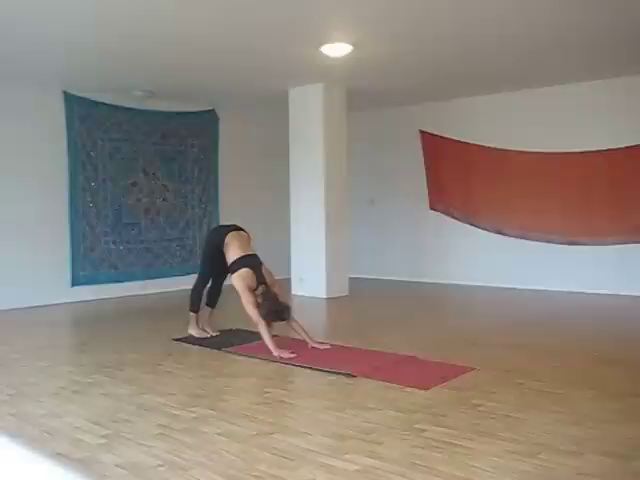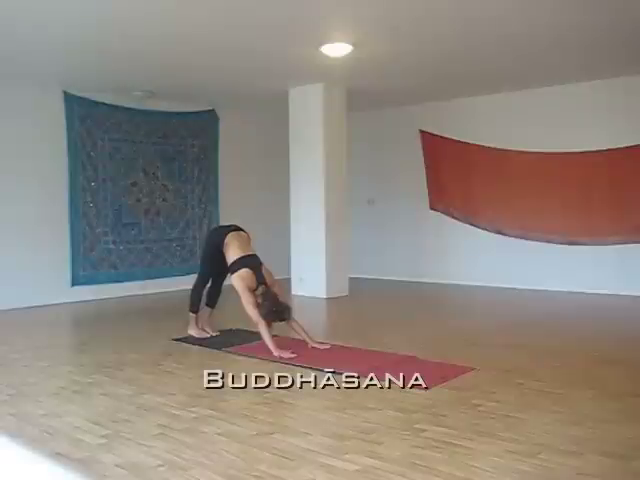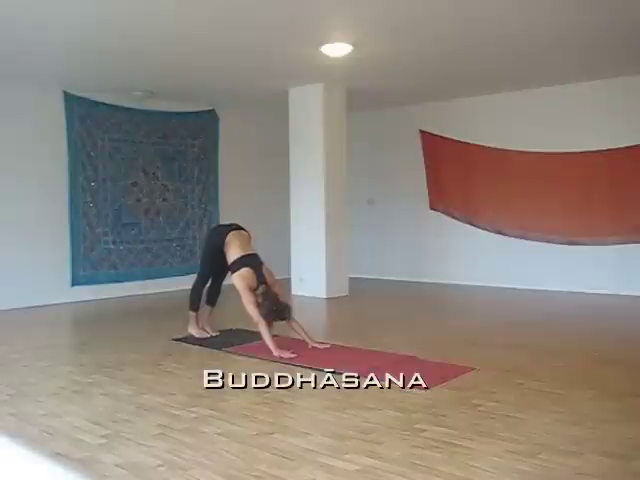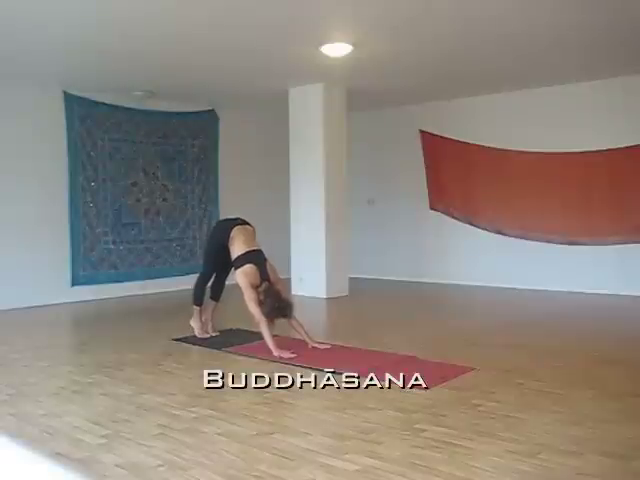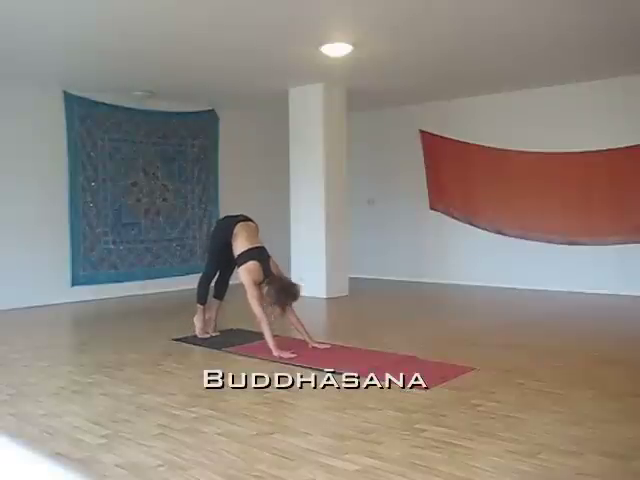
dt=0.3s
person 1, frame 1
left shoulder: (269, 283)
right shoulder: (244, 283)
left elbow: (288, 316)
right elbow: (258, 322)
left wrist: (310, 341)
right wrist: (275, 350)
right hip: (219, 238)
left knee: (218, 282)
right knee: (203, 280)
left ankle: (205, 321)
right ankle: (193, 325)
person 1, frame 2
left shoulder: (270, 283)
right shoulder: (243, 283)
left elbow: (288, 316)
right elbow: (259, 322)
left wrist: (311, 341)
right wrist: (275, 350)
right hip: (219, 238)
left knee: (217, 282)
right knee: (203, 281)
left ankle: (204, 321)
right ankle: (193, 325)
person 1, frame 3
left shoulder: (270, 283)
right shoulder: (244, 283)
left elbow: (288, 316)
right elbow: (259, 321)
left wrist: (310, 341)
right wrist: (275, 350)
right hip: (220, 237)
left knee: (218, 280)
right knee: (203, 279)
left ankle: (204, 320)
right ankle: (193, 324)
person 1, frame 4
left shoulder: (273, 280)
right shoulder: (247, 280)
left elbow: (290, 315)
right elbow: (260, 320)
left wrist: (310, 341)
right wrist: (275, 350)
right hip: (224, 232)
left knee: (221, 277)
right knee: (206, 274)
left ankle: (207, 317)
right ankle: (196, 318)
person 1, frame 5
left shoulder: (277, 277)
right shoulder: (250, 276)
left elbow: (290, 312)
right elbow: (261, 317)
left wrist: (310, 341)
right wrist: (275, 350)
right hip: (226, 229)
left knee: (225, 275)
right knee: (210, 273)
left ankle: (212, 316)
right ankle: (200, 316)
